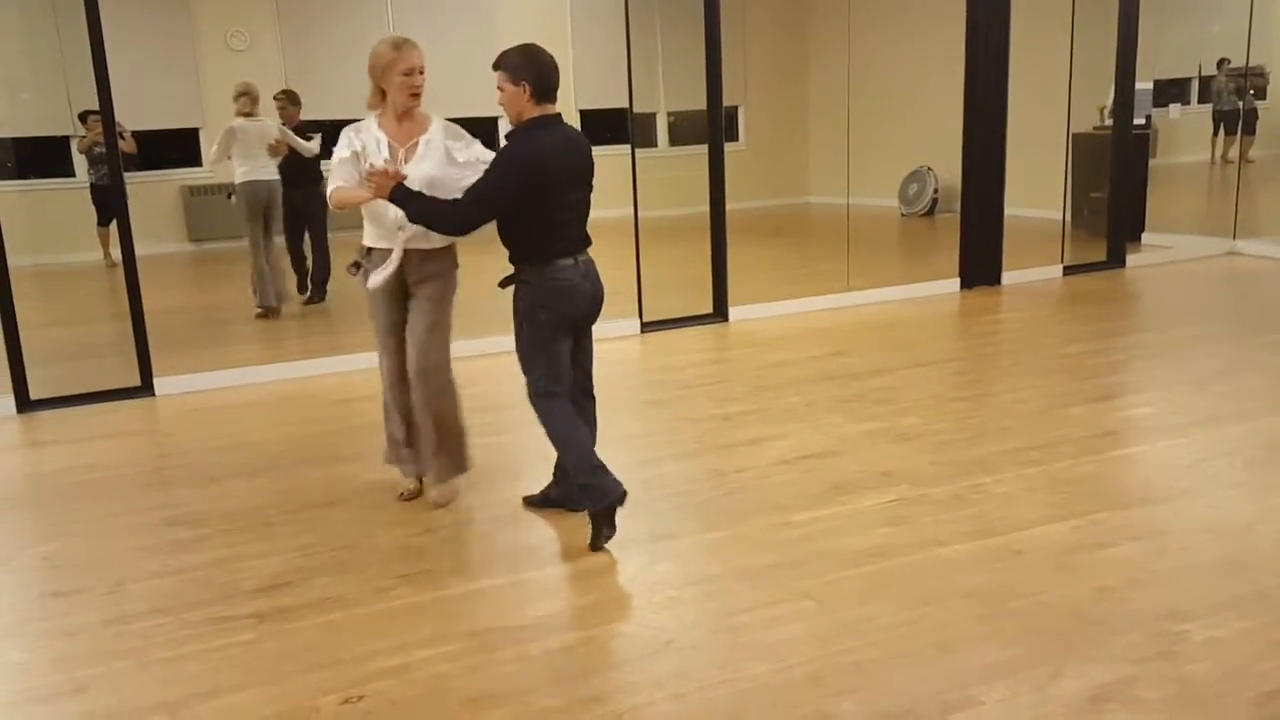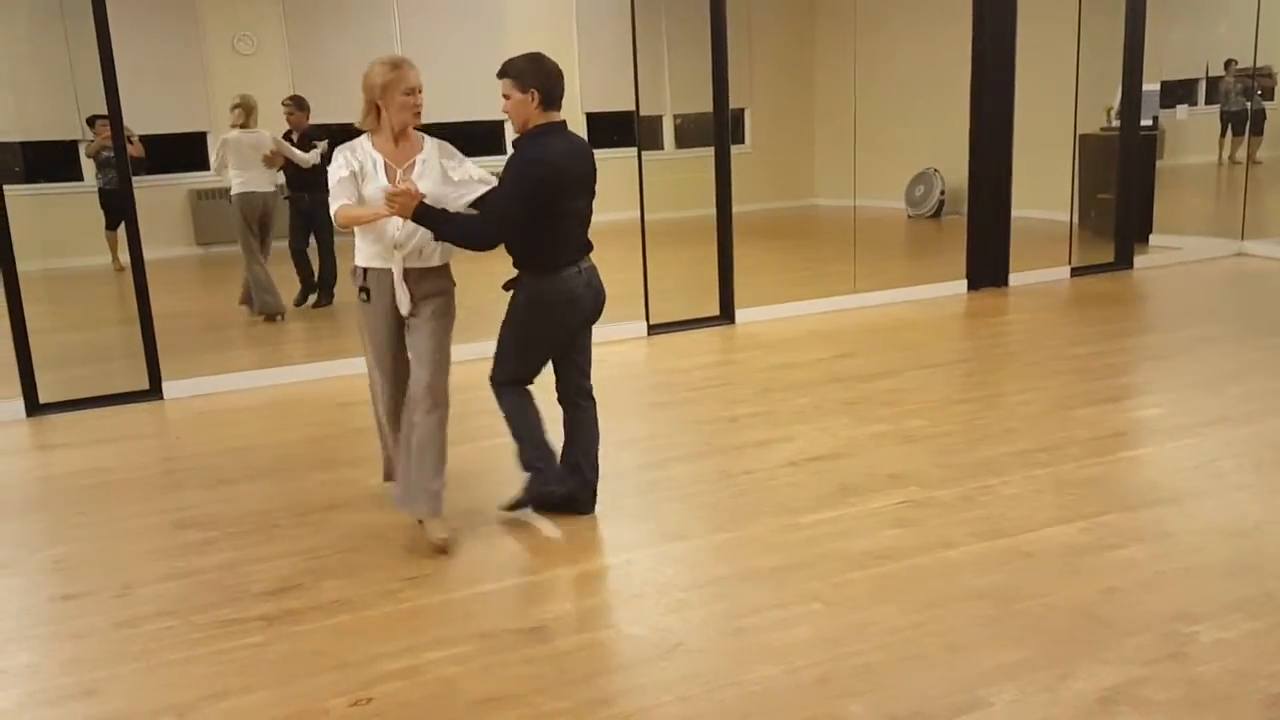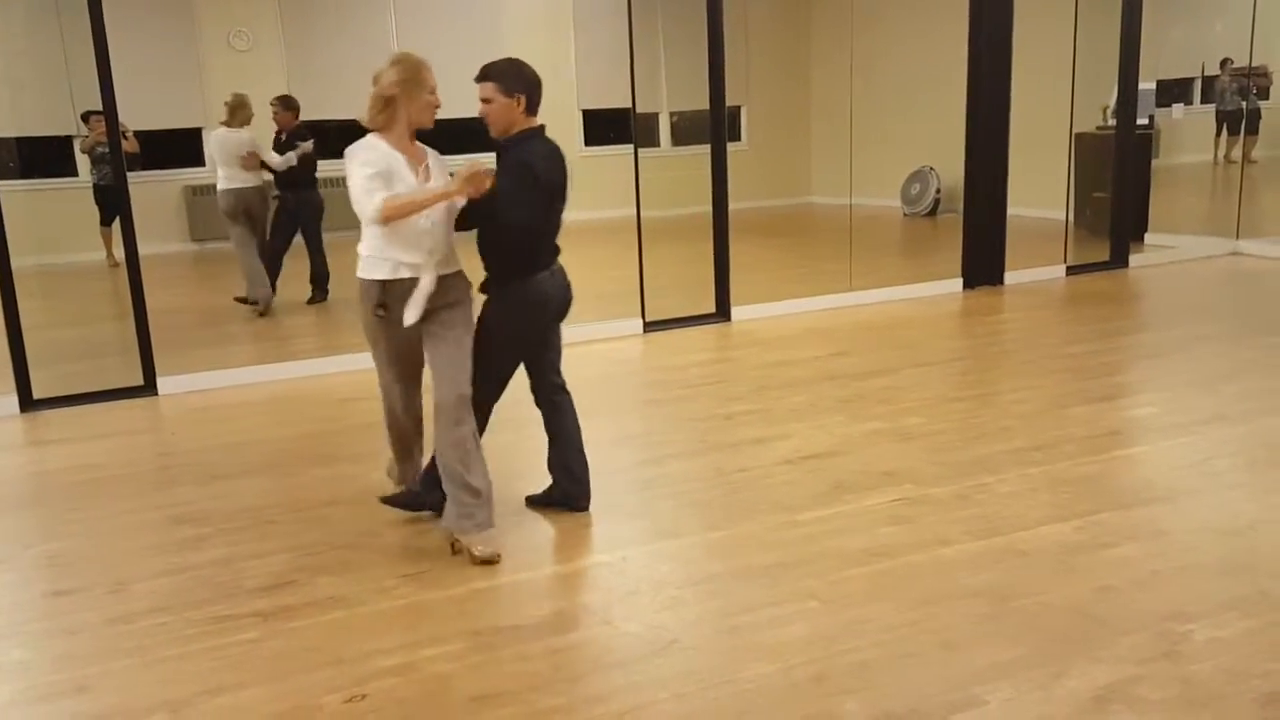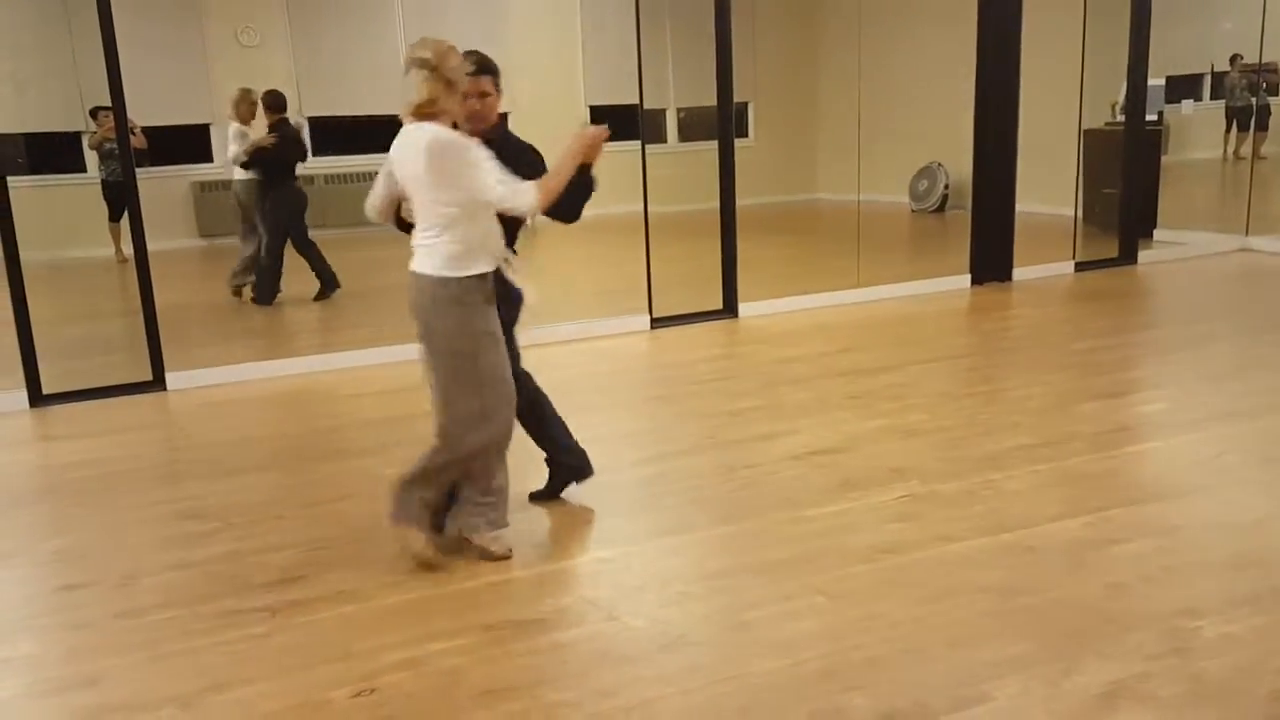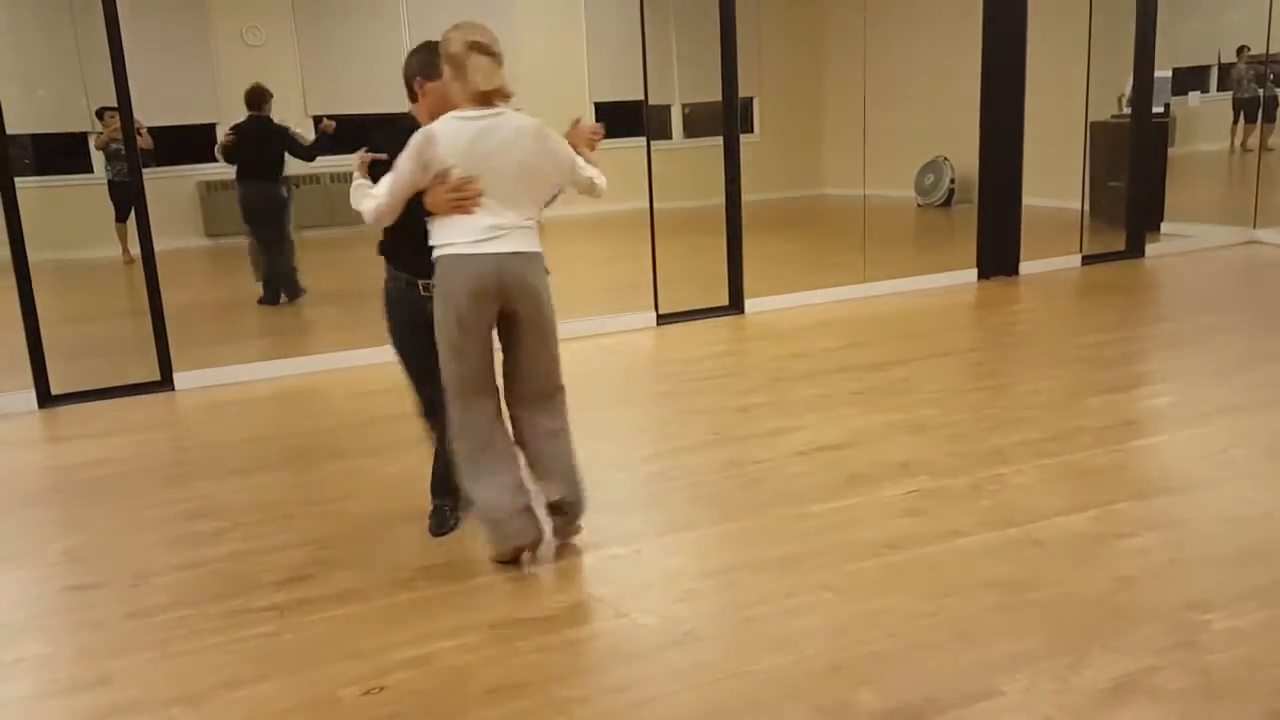
dt=0.3s
person 1, frame 1
left shoulder: (446, 135)
right shoulder: (357, 136)
right elbow: (336, 195)
right wrist: (374, 194)
left hip: (434, 260)
right hip: (381, 260)
left knee: (427, 364)
right knee: (394, 367)
left ankle: (445, 466)
right ankle: (411, 462)
person 1, frame 2
left shoulder: (439, 154)
right shoulder: (352, 155)
left elbow: (491, 192)
right elbow: (341, 214)
right wrist: (387, 209)
left hip: (431, 280)
right hip: (376, 281)
left knee: (429, 388)
right knee: (390, 388)
left ankle: (428, 507)
right ankle: (406, 479)
person 1, frame 3
left shoulder: (431, 157)
right shoulder: (364, 154)
left elbow: (467, 207)
right elbow: (379, 211)
right wrist: (447, 190)
left hip: (445, 288)
right hip: (388, 290)
left knee: (456, 398)
right knee: (401, 398)
left ankle: (469, 522)
right ankle: (409, 471)
person 1, frame 4
left shoulder: (406, 144)
right shoulder: (452, 145)
left elbow: (378, 209)
right elbow: (524, 201)
right wrist: (574, 155)
left hip: (434, 281)
right hip: (456, 287)
left knee: (492, 404)
right knee: (480, 412)
left ankle: (473, 517)
right ankle: (412, 508)
person 1, frame 5
left shoulder: (433, 137)
right shoulder: (531, 132)
left elbow: (377, 212)
right elbow: (593, 183)
left wrist: (360, 179)
right wrist: (580, 146)
left hip: (457, 272)
right hip: (521, 267)
left knee: (472, 402)
right knee: (537, 393)
left ankle: (513, 525)
right ankle: (562, 506)
person 2, frame 1
left shoulder: (522, 154)
right shoulder: (576, 144)
left elbow: (461, 218)
left wrist: (396, 192)
left hip: (544, 285)
right hip: (583, 274)
left knee: (550, 394)
right knee: (577, 388)
left ankle: (599, 489)
right ankle: (571, 485)
person 2, frame 2
left shoulder: (531, 159)
right shoulder: (578, 148)
left elbow: (487, 234)
left wrist: (420, 212)
left hip: (546, 288)
right hip: (583, 279)
left knee: (508, 381)
right knee: (575, 388)
left ankle: (547, 476)
right ankle: (577, 487)
person 2, frame 3
left shoulder: (522, 162)
right shoulder: (544, 152)
left elbow: (519, 228)
left wrist: (479, 198)
right wrist: (472, 201)
left hip: (519, 292)
right hip: (547, 283)
left knee: (476, 393)
right knee: (550, 386)
left ankle: (437, 489)
right ankle: (570, 486)
person 2, frame 4
left shoulder: (515, 155)
left elbow: (565, 209)
left wrist: (583, 168)
right wrist: (408, 210)
left hip: (490, 287)
right knee: (507, 377)
right ankle: (568, 460)
person 2, frame 5
right shoulder: (390, 148)
right wrist: (426, 204)
right hip: (407, 289)
right knee: (430, 395)
left ankle: (448, 494)
right ankle: (452, 488)
person 3, frame 1
left shoulder: (232, 129)
right shoulder: (273, 126)
left elbow: (214, 159)
right elbow: (309, 151)
left wrist: (220, 146)
right wrist: (316, 142)
left hip: (249, 187)
right hip: (273, 185)
left knee: (257, 246)
right knee: (266, 244)
left ankle: (267, 302)
right ankle: (275, 298)
person 3, frame 2
left shoulder: (227, 140)
right shoulder: (269, 138)
left elbow: (217, 168)
right elbow: (305, 161)
right wrist: (319, 150)
left hip: (244, 199)
right hip: (268, 197)
left knee: (252, 255)
right knee: (259, 253)
left ankle: (271, 306)
right ankle: (252, 299)
person 3, frame 3
left shoulder: (215, 137)
right shoulder: (248, 138)
right elbow: (277, 163)
right wrist: (301, 150)
left hip: (228, 196)
right hip: (254, 193)
left knee: (245, 247)
right knee: (259, 246)
left ankle: (260, 294)
right ankle: (257, 294)
person 3, frame 4
left shoulder: (236, 128)
right shoulder: (239, 131)
right elbow: (233, 157)
right wrist: (252, 144)
left hip: (241, 185)
right hip: (251, 186)
left knee: (250, 236)
left ankle: (239, 278)
person 3, frame 5
left shoulder: (280, 126)
right shoulder: (240, 128)
left elbow: (308, 146)
right elbow: (223, 155)
left wrist: (322, 133)
right wrist: (223, 143)
left hip: (279, 183)
right hip: (258, 185)
left knee: (282, 233)
right knee: (261, 236)
left ankle: (289, 279)
right ankle: (272, 284)
person 4, frame 1
left shoulder: (310, 132)
left elbow: (310, 156)
left wrist: (287, 152)
left hip: (312, 194)
right hip: (289, 194)
left knee: (318, 242)
right knee: (292, 242)
left ankle: (318, 288)
right ankle: (302, 276)
person 4, frame 2
left shoulder: (317, 138)
right shoulder: (286, 139)
left elbow: (312, 166)
right elbow: (275, 164)
left wrist: (284, 162)
left hip: (318, 199)
right hip: (297, 200)
left knee: (324, 247)
right knee: (296, 246)
left ankle: (325, 292)
right ankle: (307, 284)
person 4, frame 3
left shoulder: (302, 138)
right shoulder: (279, 137)
left elbow: (294, 168)
left wrist: (261, 164)
left hip: (306, 199)
right hip: (286, 200)
left knee: (313, 245)
right knee: (274, 248)
left ankle: (320, 289)
person 4, frame 4
left shoulder: (275, 135)
right shoulder: (291, 132)
left elbow: (249, 163)
right elbow: (302, 155)
left wrist: (246, 156)
left hip: (281, 195)
right hip: (291, 191)
left knee: (288, 242)
right knee: (287, 242)
person 4, frame 5
left shoulder: (237, 131)
right shoulder: (280, 131)
left elbow: (229, 158)
right elbow: (307, 154)
left wrist: (223, 145)
right wrist: (324, 132)
left hip: (249, 193)
right hip: (274, 191)
left knee: (265, 243)
right knee: (276, 242)
right ankle: (283, 288)
